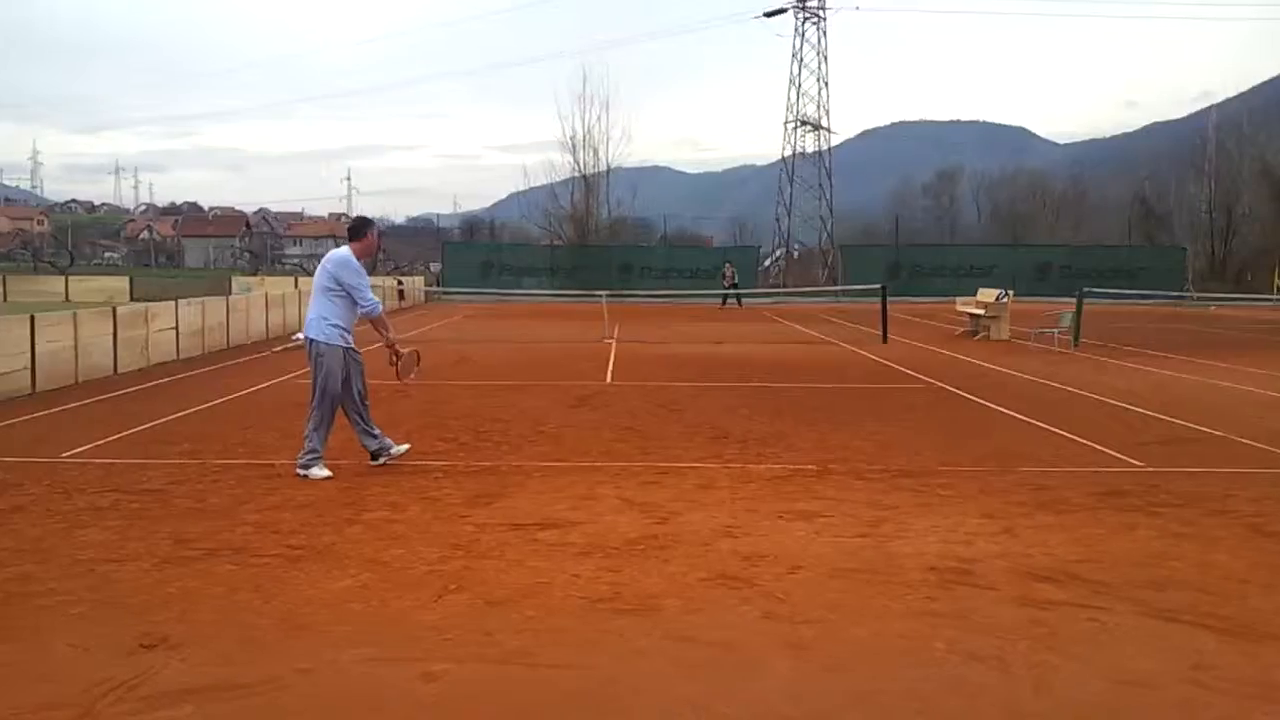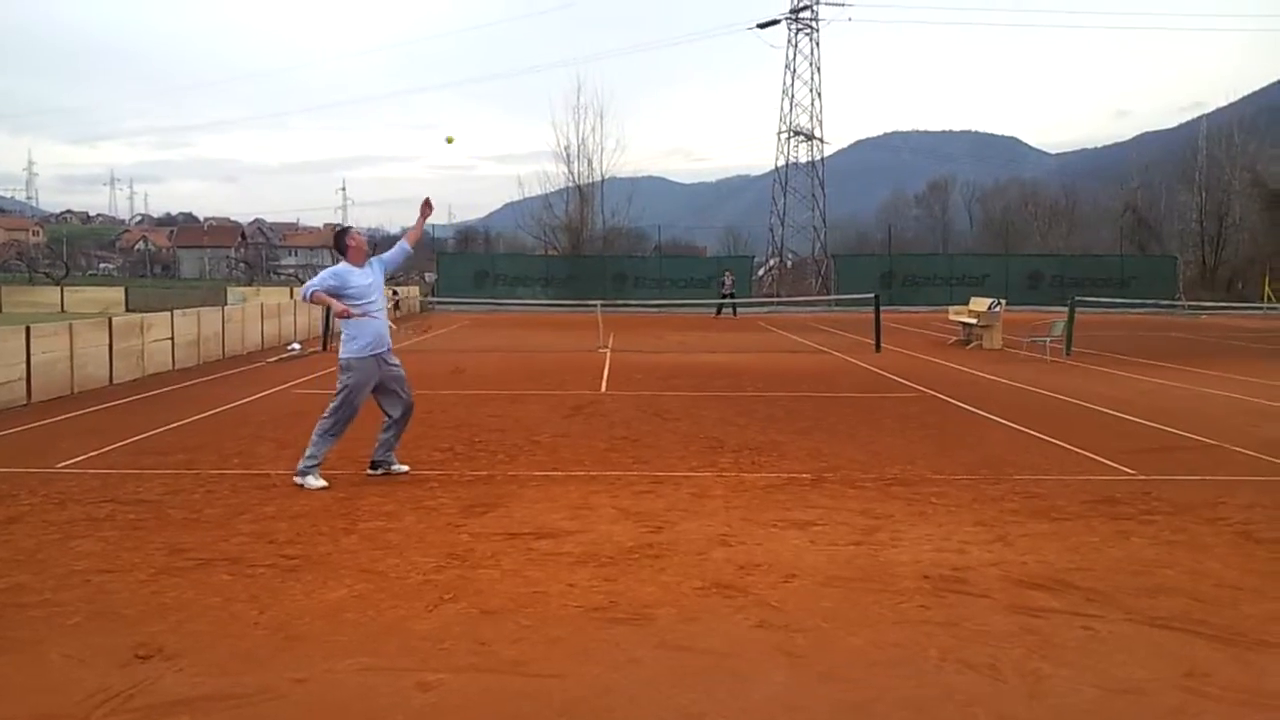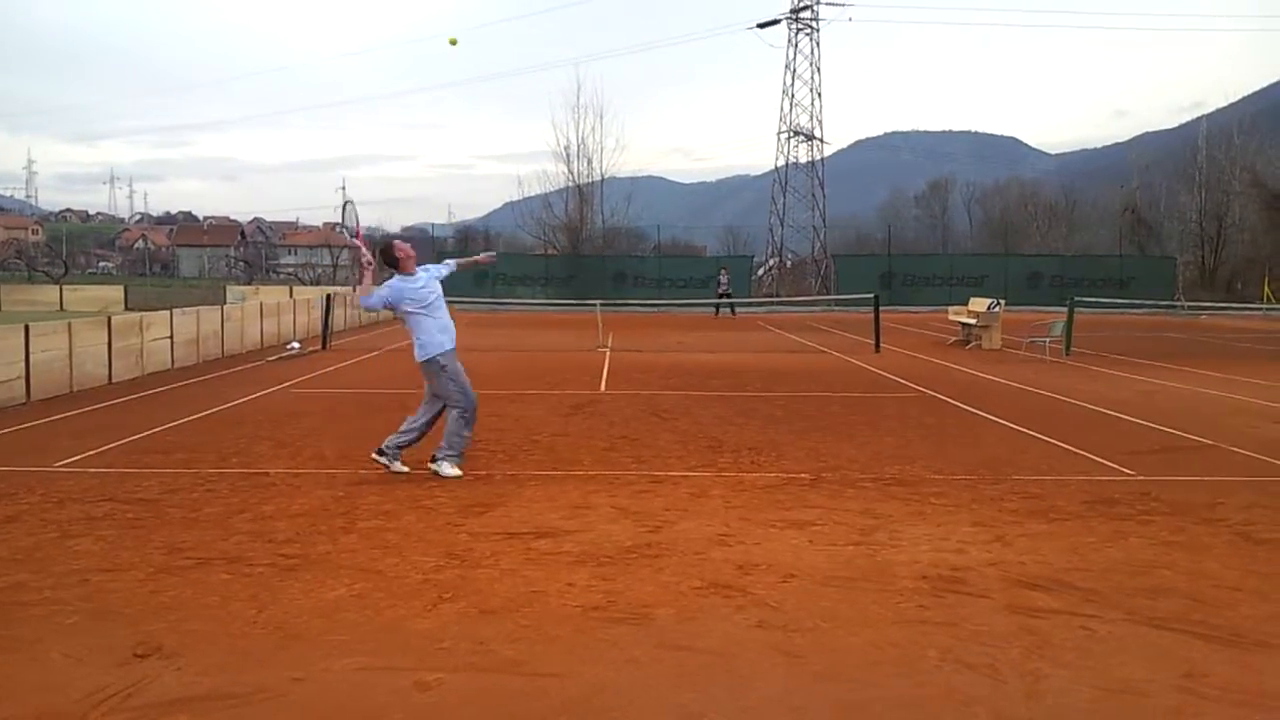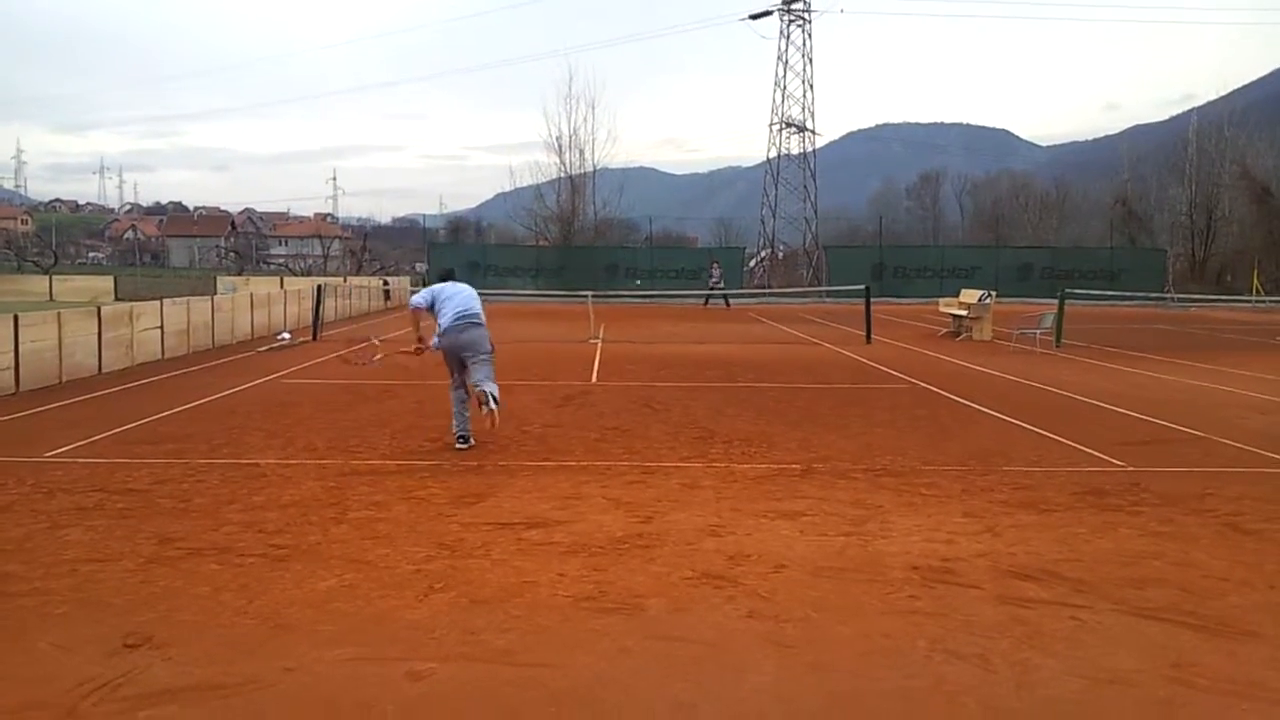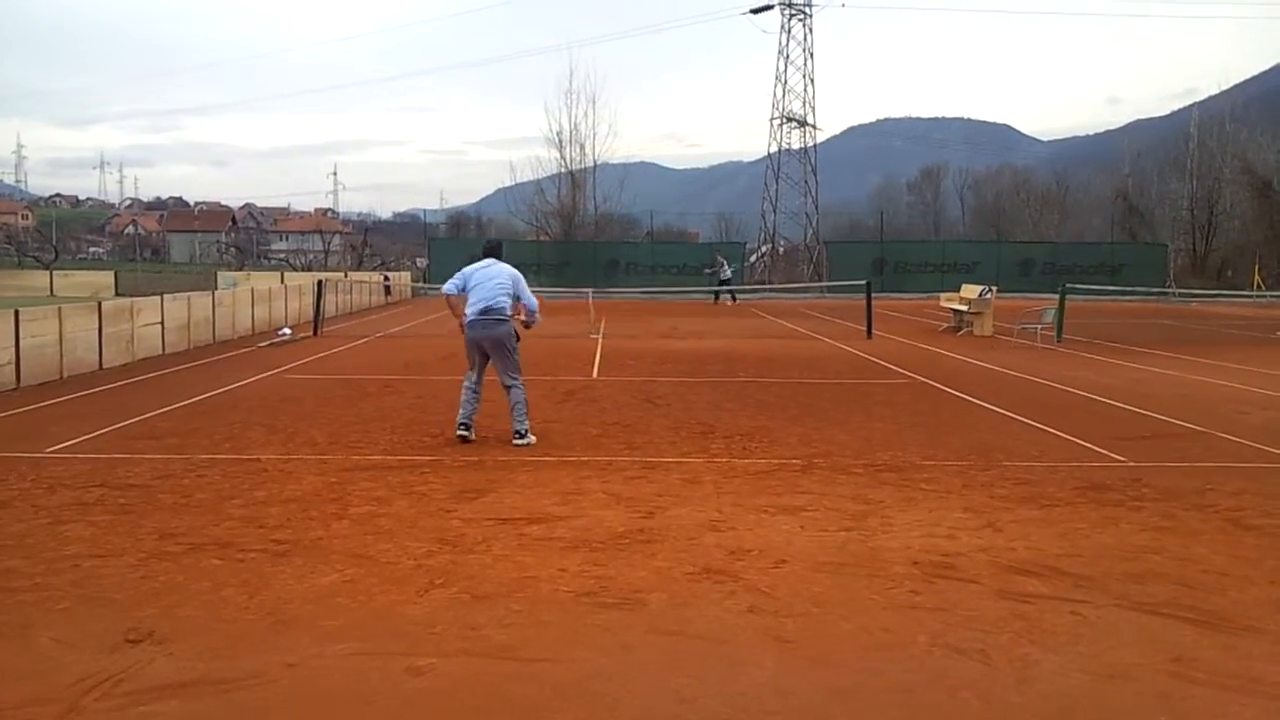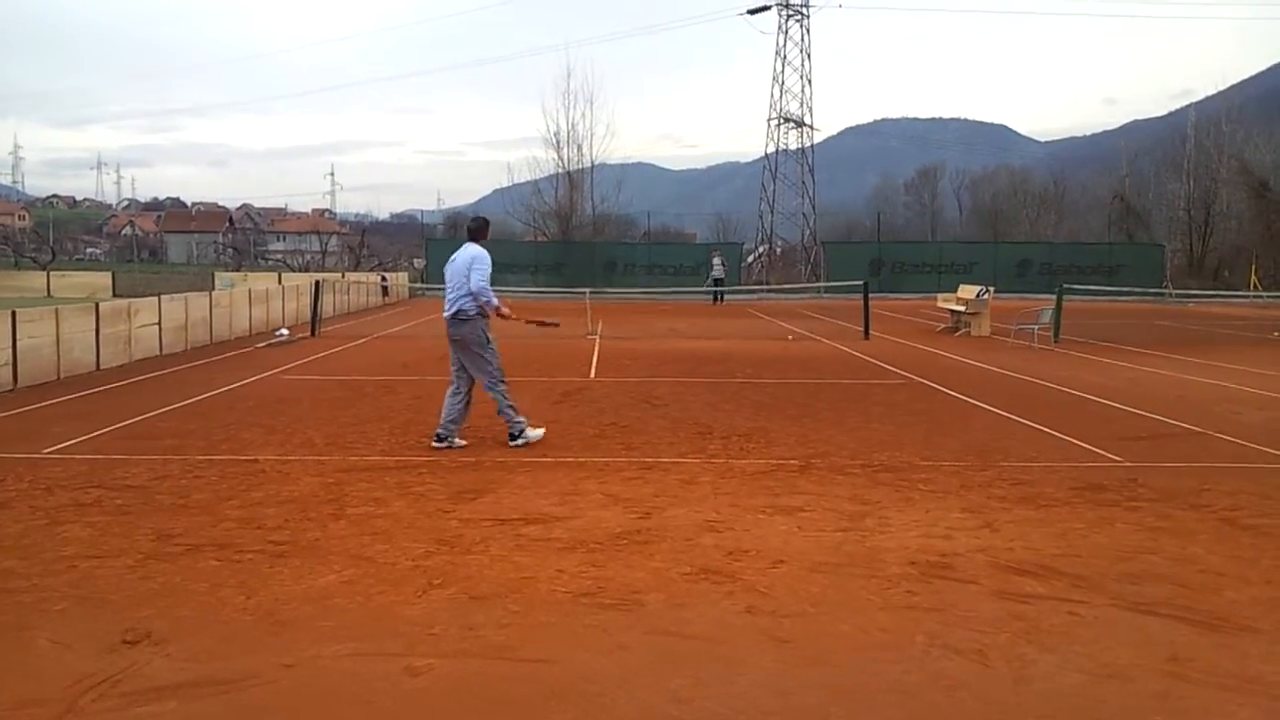
dt=0.5s
person 1, frame 1
left shoulder: (357, 267)
right shoulder: (342, 259)
left elbow: (368, 306)
right elbow: (369, 305)
left wrist: (389, 341)
right wrist: (388, 334)
left hip: (345, 342)
right hip: (325, 341)
left knee: (357, 398)
right knee: (326, 401)
left ankle: (379, 448)
right ankle: (309, 461)
person 1, frame 2
left shoulder: (376, 266)
right shoulder: (338, 274)
left elbow: (404, 247)
right elbow: (309, 290)
left wrist: (422, 218)
right wrist: (333, 304)
left hip: (384, 354)
right hip: (358, 358)
left knee: (403, 404)
right knee: (339, 415)
left ankle: (382, 461)
right ankle: (307, 469)
person 1, frame 3
left shoulder: (426, 272)
right shoulder: (394, 287)
left elbow: (448, 266)
right elbow: (366, 303)
left wrist: (474, 259)
right wrist: (368, 272)
left hip: (442, 351)
right hip: (435, 354)
left knee: (432, 408)
right knee: (465, 404)
left ankle: (390, 449)
right ankle: (445, 458)
person 1, frame 4
left shoulder: (433, 290)
right shoulder: (469, 291)
left elbow: (416, 303)
left wrist: (418, 334)
right wrist: (431, 344)
left hip: (448, 337)
right hip: (476, 333)
left knee: (458, 384)
right knee: (484, 380)
left ankle: (462, 435)
right ankle: (486, 395)
person 1, frame 5
left shoulder: (468, 270)
right shoulder: (512, 272)
left elbow: (449, 290)
right elbow: (531, 304)
left wrist: (460, 318)
right wrist: (530, 321)
left hip: (473, 327)
right hip: (500, 326)
left knee: (473, 378)
right knee: (513, 381)
left ankle: (464, 424)
right ankle: (521, 432)
person 1, frame 6
left shoulder: (453, 258)
right shoulder: (479, 254)
right elbow: (479, 288)
right wrist: (498, 307)
left hip: (453, 324)
right hip: (471, 324)
left knee: (461, 381)
right knee: (494, 379)
left ankle: (445, 434)
right ankle: (517, 431)
